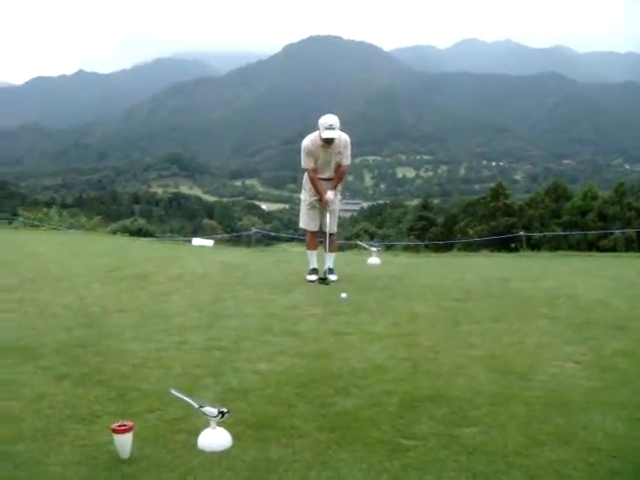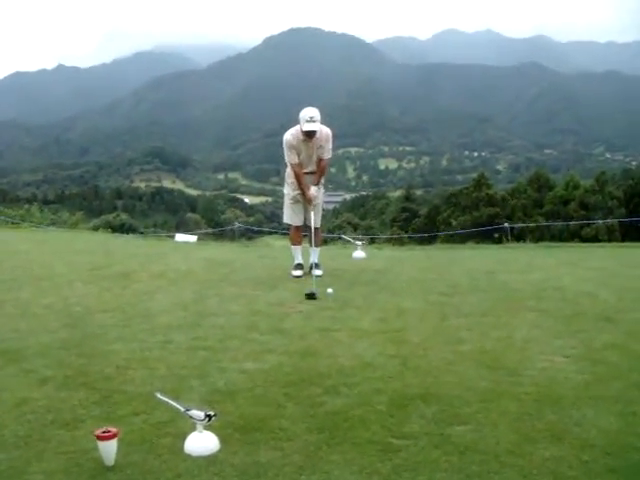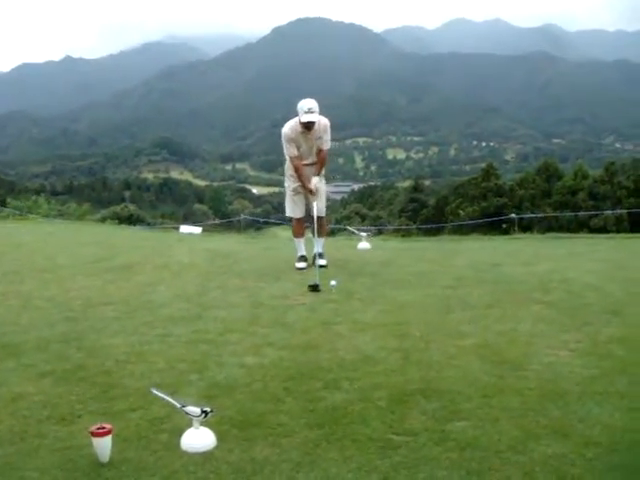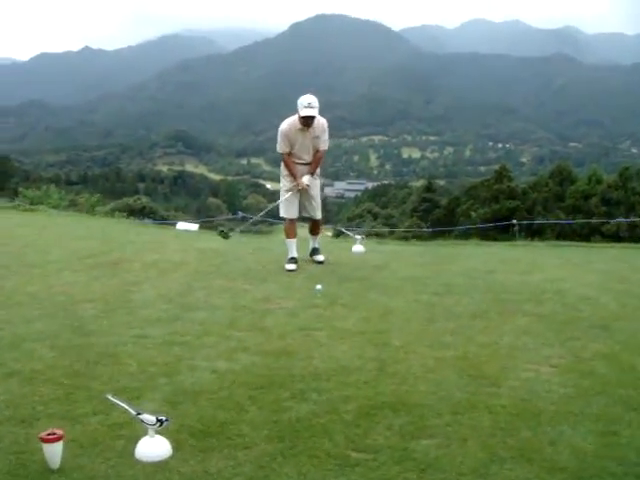
dt=0.4s
person 1, frame 1
left shoulder: (345, 140)
right shoulder: (308, 143)
left elbow: (342, 168)
right elbow: (311, 172)
left wrist: (331, 191)
right wrist: (322, 196)
left hip: (333, 186)
right hip: (312, 186)
left knee: (331, 229)
right knee: (311, 228)
left ankle: (330, 266)
right ankle: (313, 267)
person 1, frame 2
left shoulder: (326, 133)
right shoulder: (290, 137)
left elbow: (323, 162)
right elbow: (296, 167)
left wrist: (314, 186)
right wrist: (305, 191)
left hip: (316, 180)
right hip: (295, 181)
left knee: (316, 224)
right knee: (295, 224)
left ankle: (314, 261)
right ankle: (298, 262)
person 1, frame 3
left shoulder: (324, 123)
right shoulder: (288, 130)
left elbow: (323, 152)
right elbow: (295, 160)
left wrist: (316, 177)
right wrist: (306, 183)
left hip: (316, 171)
right hip: (296, 173)
left knee: (320, 213)
right knee: (297, 216)
left ankle: (319, 252)
right ankle: (301, 254)
person 1, frame 4
left shoulder: (323, 124)
right shoulder: (286, 127)
left elbow: (320, 152)
right elbow: (285, 156)
left wrist: (309, 176)
right wrist: (297, 178)
left hip: (312, 172)
right hip: (290, 172)
left knee: (316, 216)
right knee: (290, 216)
left ankle: (314, 247)
right ankle: (292, 255)
